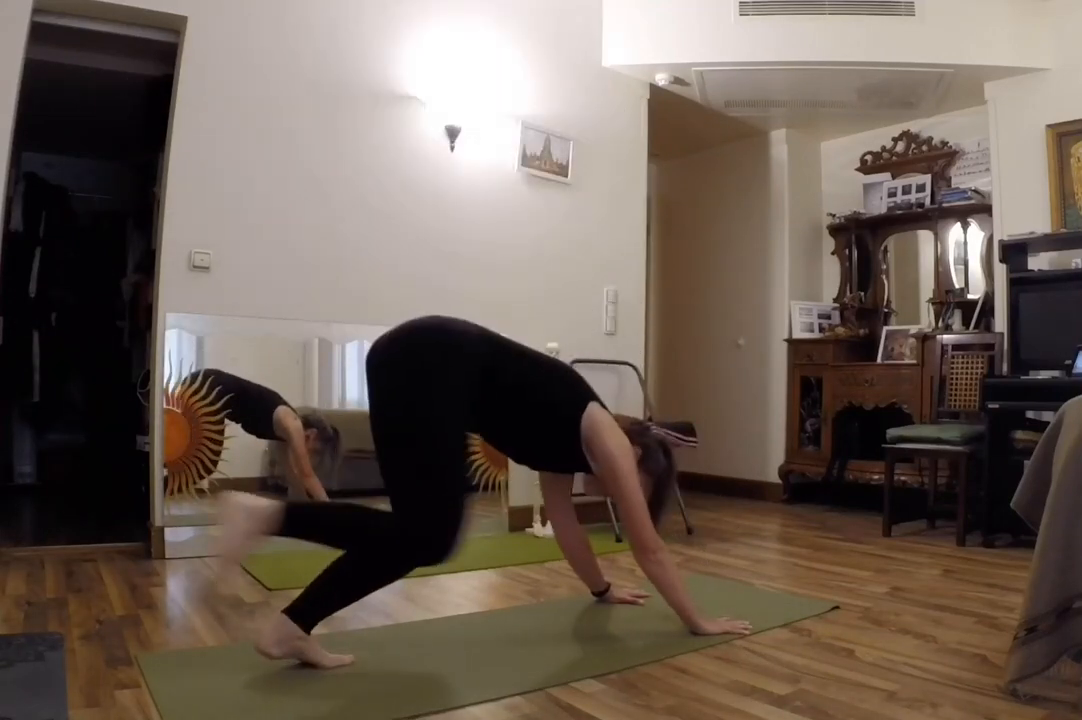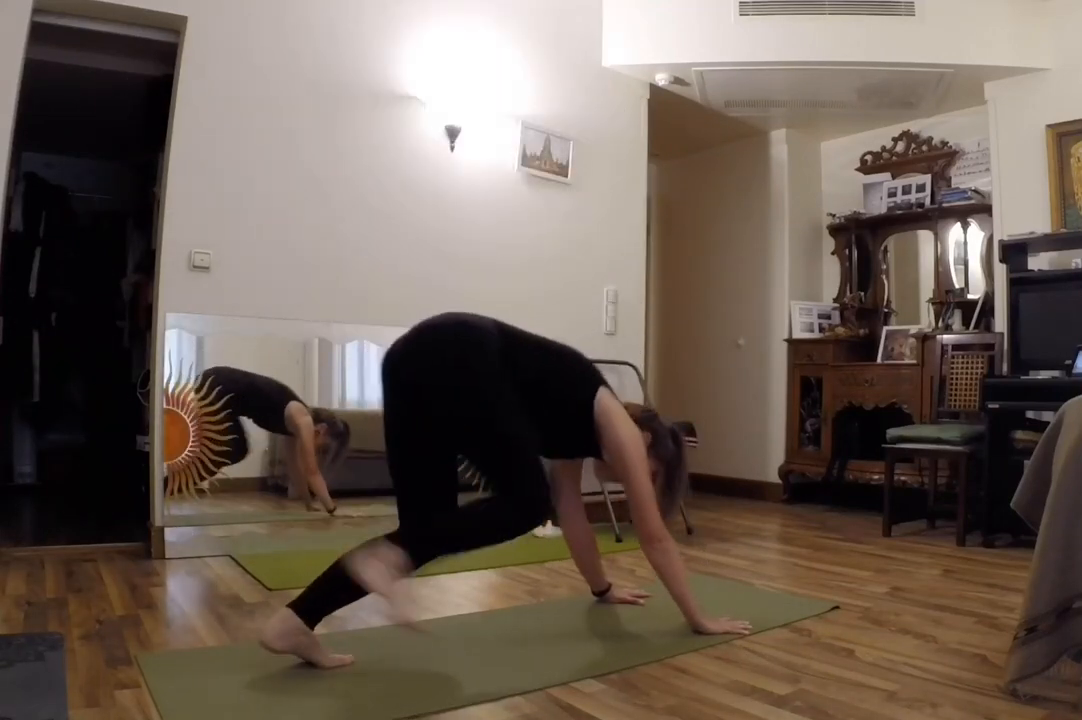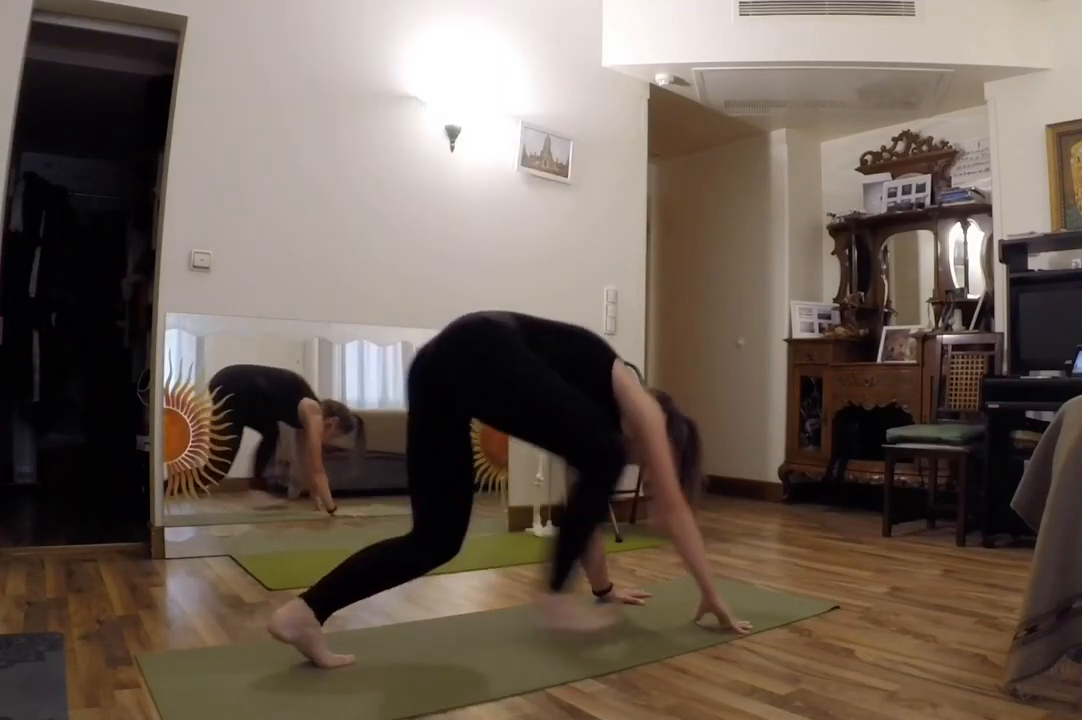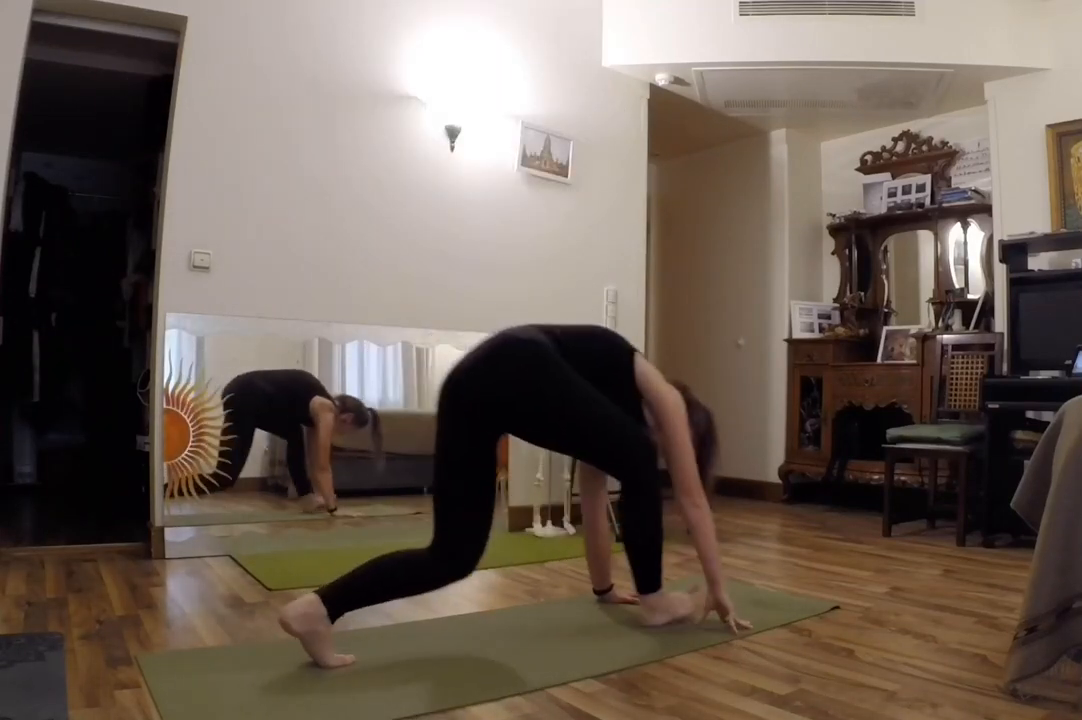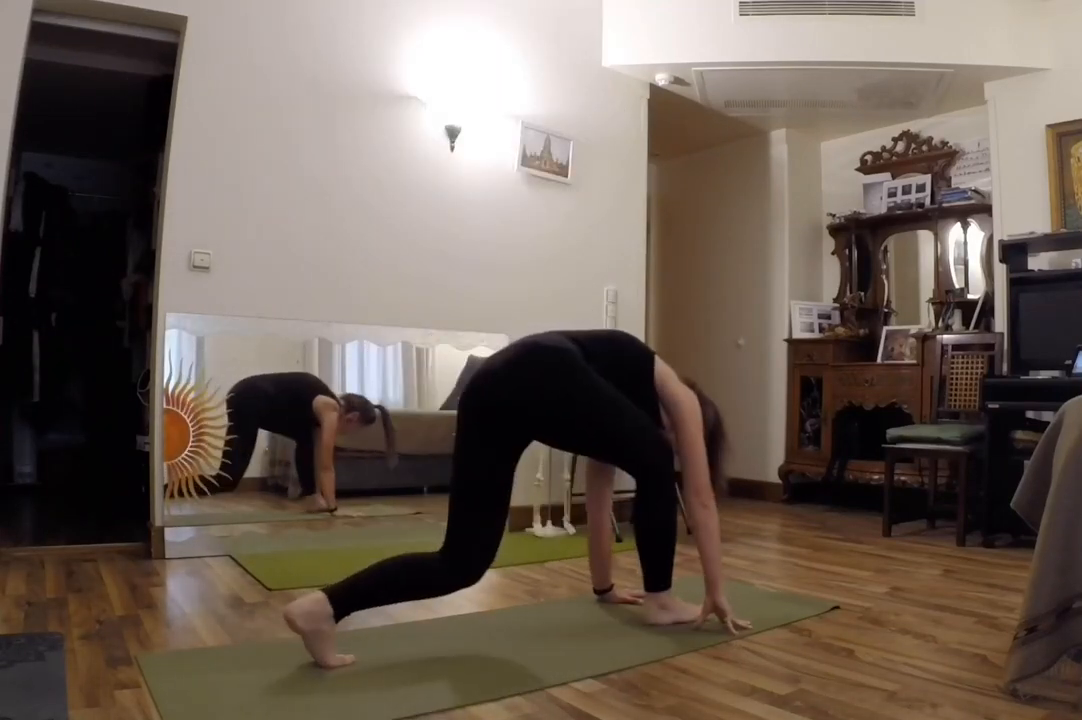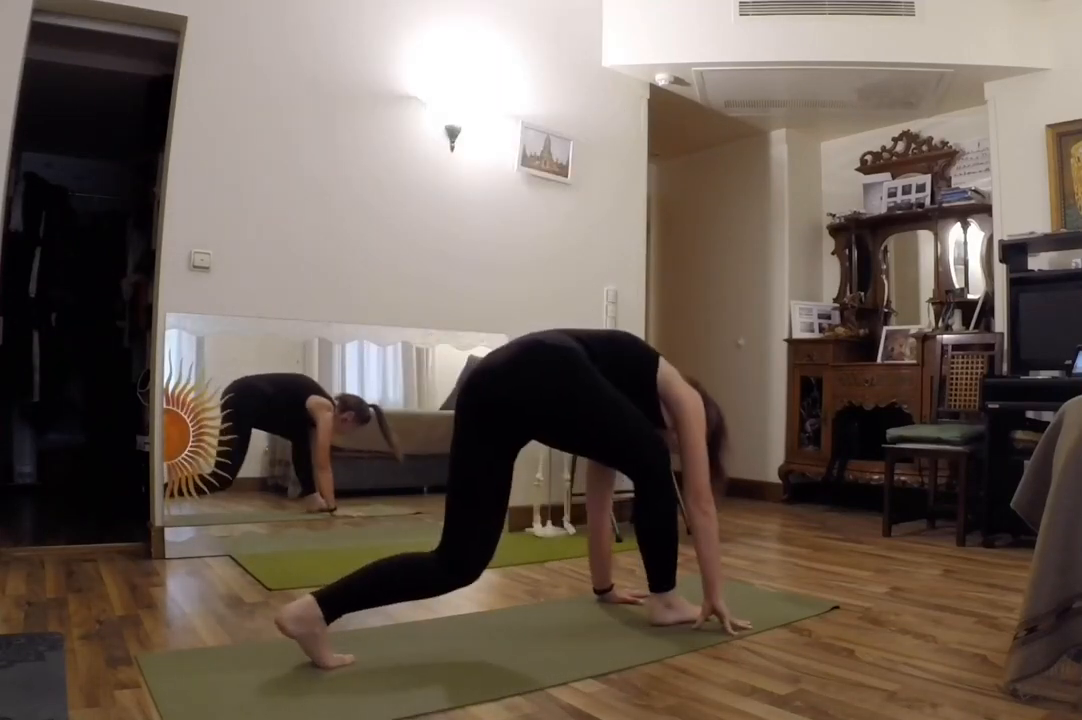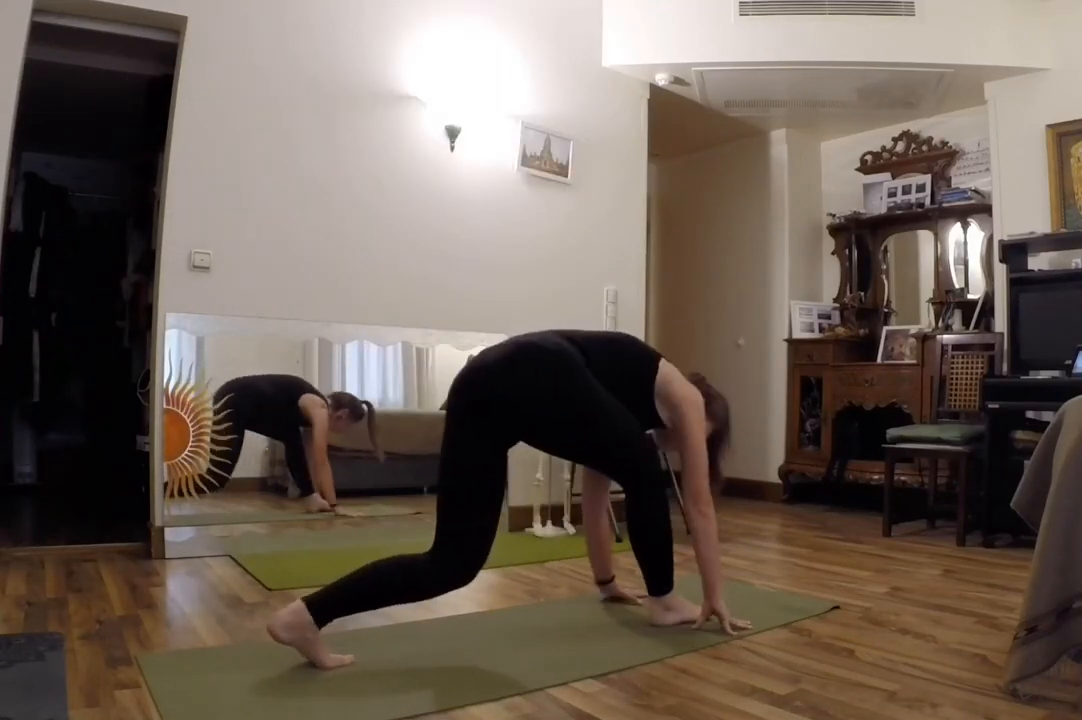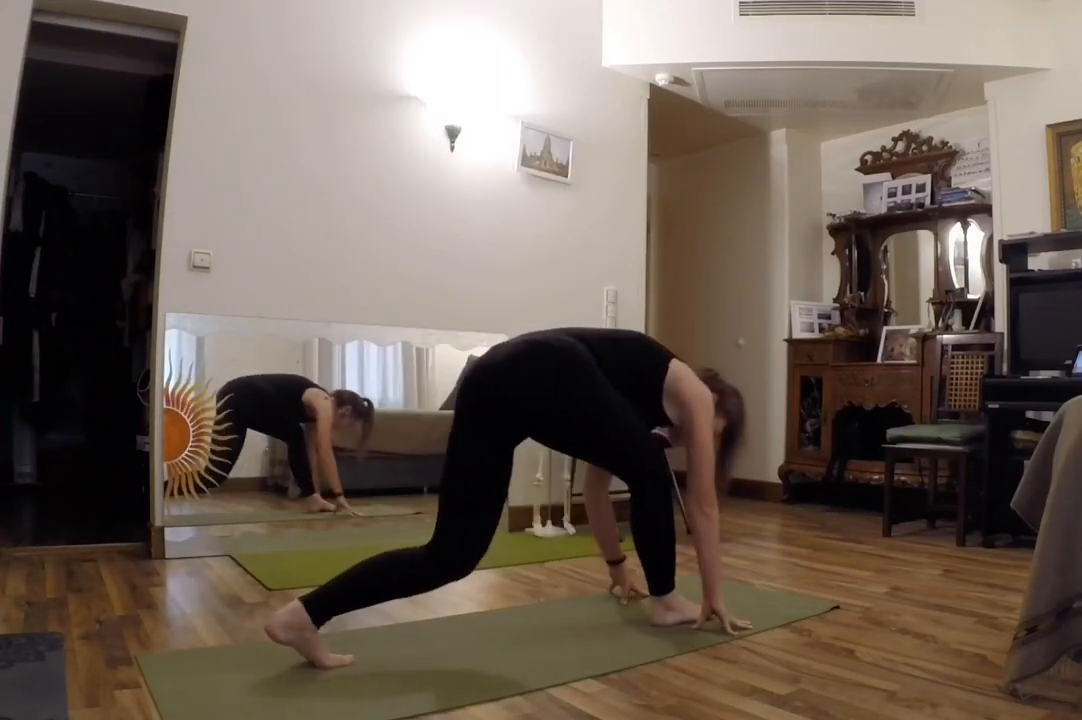
dt=0.2s
person 1, frame 1
left shoulder: (561, 441)
right shoulder: (606, 436)
left elbow: (564, 521)
right elbow: (647, 544)
left wrist: (603, 588)
right wrist: (697, 620)
left hip: (402, 356)
right hip: (434, 359)
left knee: (417, 531)
right knee: (428, 535)
left ankle: (290, 625)
right ankle: (269, 513)
person 1, frame 2
left shoulder: (577, 430)
right shoulder: (620, 426)
left elbow: (571, 513)
right elbow: (654, 534)
left wrist: (603, 588)
right wrist: (697, 617)
left hip: (412, 356)
right hip: (455, 354)
left knee: (431, 531)
right knee: (526, 502)
left ankle: (295, 620)
right ankle: (389, 558)
person 1, frame 3
left shoulder: (599, 411)
right shoulder: (642, 406)
left elbow: (583, 502)
right elbow: (674, 505)
left wrist: (602, 581)
right wrist: (711, 594)
left hip: (436, 361)
right hip: (484, 353)
left knee: (435, 539)
right knee: (601, 461)
left ankle: (304, 612)
right ankle: (556, 597)
person 1, frame 4
left shoulder: (609, 424)
right shoulder: (664, 398)
left elbow: (593, 500)
right elbow: (691, 495)
left wrist: (603, 587)
right wrist: (717, 588)
left hip: (467, 379)
right hip: (520, 370)
left knee: (452, 557)
right knee: (637, 468)
left ankle: (317, 608)
right ankle: (653, 599)
person 1, frame 5
left shoulder: (619, 426)
right shoulder: (679, 398)
left elbow: (598, 500)
right elbow: (700, 498)
left wrist: (604, 586)
right wrist: (716, 593)
left hip: (488, 386)
right hip: (547, 378)
left knee: (461, 563)
right knee: (653, 468)
left ankle: (323, 606)
right ankle: (660, 600)
person 1, frame 6
left shoulder: (621, 421)
right shoulder: (684, 399)
left elbow: (599, 501)
right elbow: (700, 501)
left wrist: (604, 585)
right wrist: (714, 597)
left hip: (488, 382)
right hip: (549, 378)
left knee: (458, 562)
right knee: (652, 471)
left ankle: (314, 610)
right ankle: (664, 600)
person 1, frame 7
left shoulder: (643, 387)
right shoulder: (685, 397)
left elbow: (595, 494)
right elbow: (699, 503)
left wrist: (605, 579)
right wrist: (714, 598)
left hip: (480, 380)
right hip: (541, 380)
left knee: (453, 563)
right knee: (643, 475)
left ankle: (305, 615)
right ankle: (663, 602)
person 1, frame 8
left shoulder: (653, 386)
right shoulder: (694, 395)
left elbow: (596, 486)
right elbow: (703, 504)
left wrist: (616, 565)
right wrist: (713, 598)
left hip: (491, 375)
right hip: (549, 378)
left knee: (451, 555)
right knee: (648, 474)
left ankle: (303, 615)
right ankle: (665, 602)
person 2, frame 1
left shoulder: (289, 427)
right shoulder: (292, 424)
left elbow: (294, 472)
right elbow: (306, 474)
left hip: (212, 386)
right hip: (209, 387)
person 2, frame 2
left shoulder: (296, 419)
right shoulder: (303, 419)
left elbow: (296, 468)
right elbow: (311, 472)
left wrist: (308, 504)
right wrist: (332, 509)
left hip: (223, 386)
right hip: (220, 387)
left knee: (239, 450)
person 2, frame 3
left shoulder: (307, 409)
right shoulder: (315, 414)
left elbow: (306, 462)
right elbow: (316, 468)
left wrist: (315, 498)
right wrist: (332, 509)
left hip: (235, 387)
right hip: (232, 389)
left knee: (271, 433)
right knee: (220, 464)
person 2, frame 4
left shoulder: (321, 407)
right shoulder: (326, 412)
left elbow: (315, 460)
right elbow: (322, 466)
left wrist: (315, 497)
right wrist: (331, 507)
left hip: (251, 396)
right hip: (242, 397)
left knee: (294, 435)
right knee: (227, 475)
left ankle: (307, 497)
person 2, frame 5
left shoulder: (325, 406)
right shoulder: (331, 411)
left elbow: (318, 458)
right elbow: (325, 466)
left wrist: (318, 498)
right wrist: (332, 507)
left hip: (257, 401)
right hip: (246, 400)
left knee: (305, 436)
right knee: (229, 478)
left ankle: (312, 499)
person 2, frame 6
left shoulder: (321, 407)
right shoulder: (326, 412)
left elbow: (315, 459)
right elbow: (322, 465)
left wrist: (316, 497)
right wrist: (332, 507)
left hip: (252, 402)
right hip: (240, 400)
left knee: (301, 436)
right knee: (224, 477)
left ankle: (311, 499)
person 2, frame 7
left shoulder: (315, 408)
right shoulder: (320, 409)
left elbow: (310, 454)
right elbow: (321, 462)
left wrist: (314, 495)
right wrist: (332, 504)
right hip: (234, 399)
left knee: (292, 437)
right knee: (220, 474)
left ankle: (310, 498)
person 2, frame 8
left shoulder: (318, 408)
right shoulder: (324, 404)
left elbow: (311, 449)
right elbow: (325, 452)
left wrist: (313, 495)
right wrist: (339, 496)
right hip: (237, 398)
left knee: (294, 436)
right knee: (220, 470)
left ankle: (310, 499)
